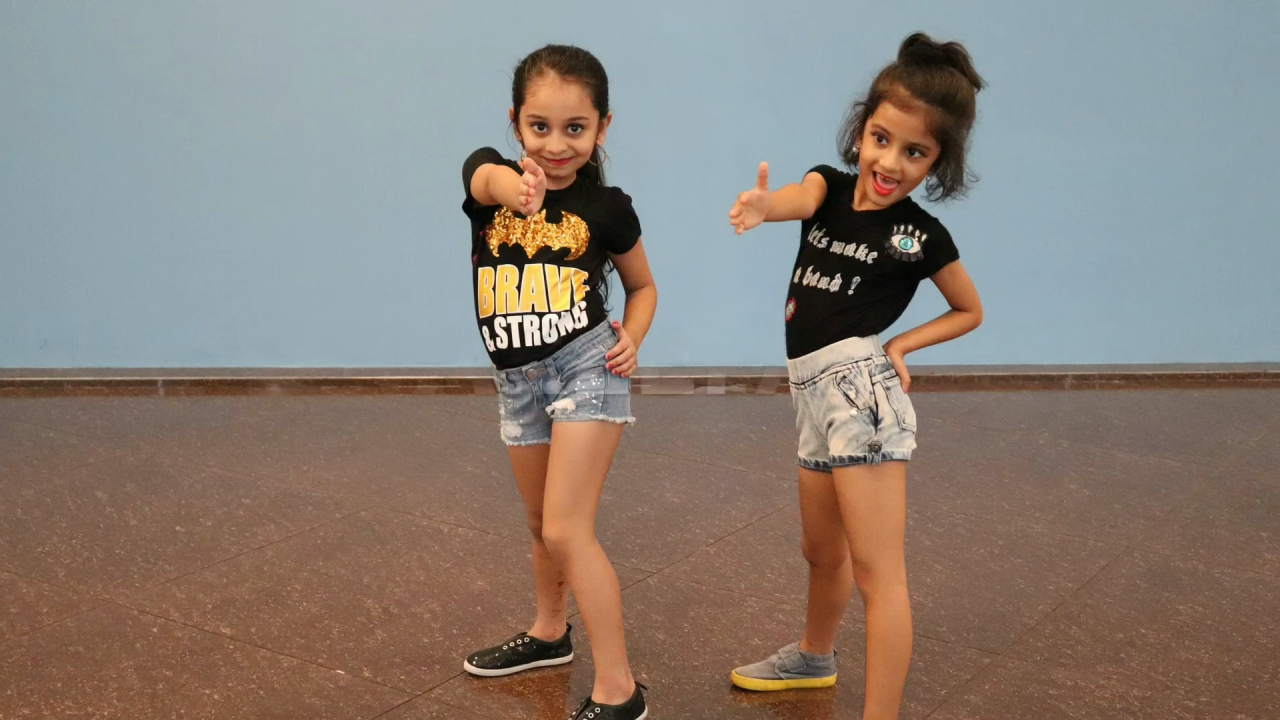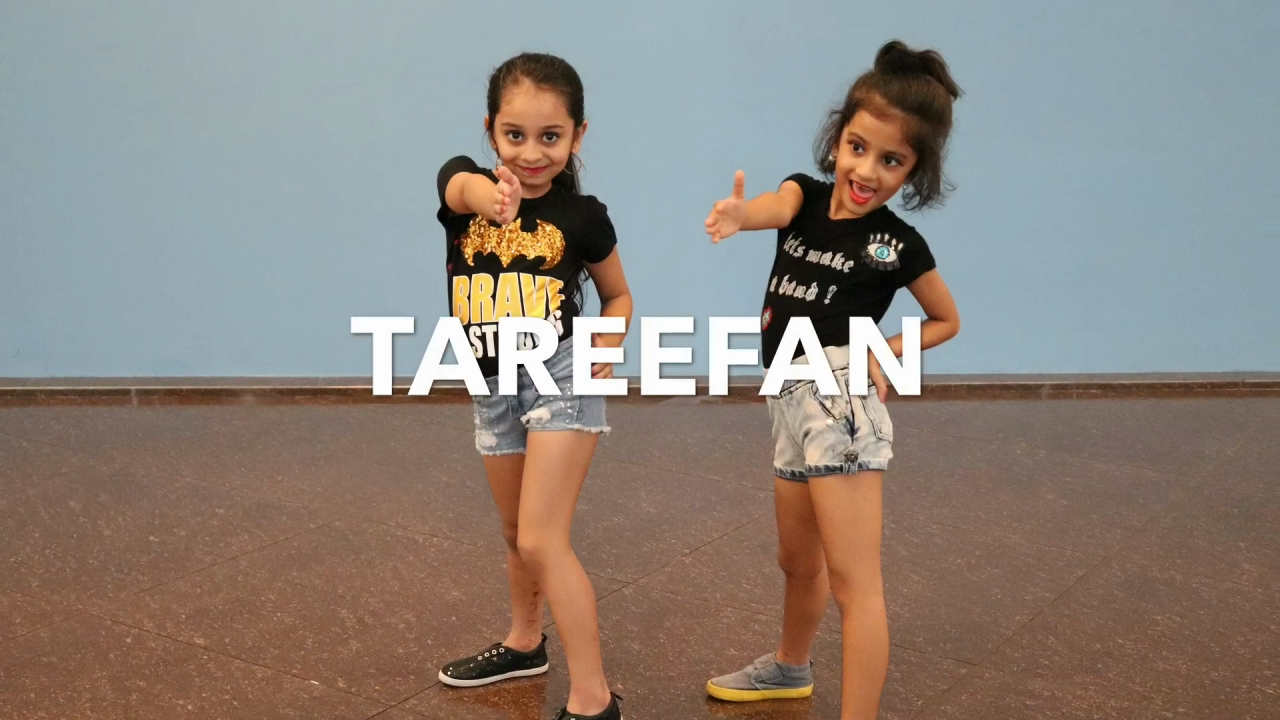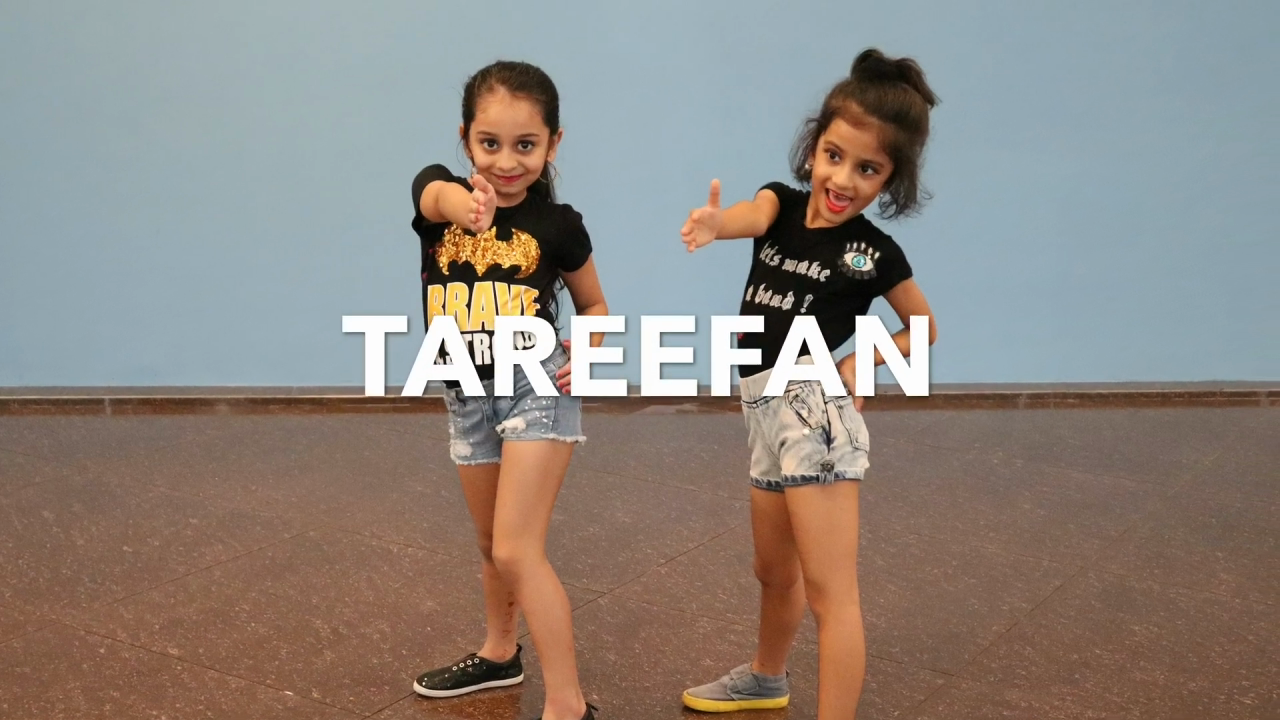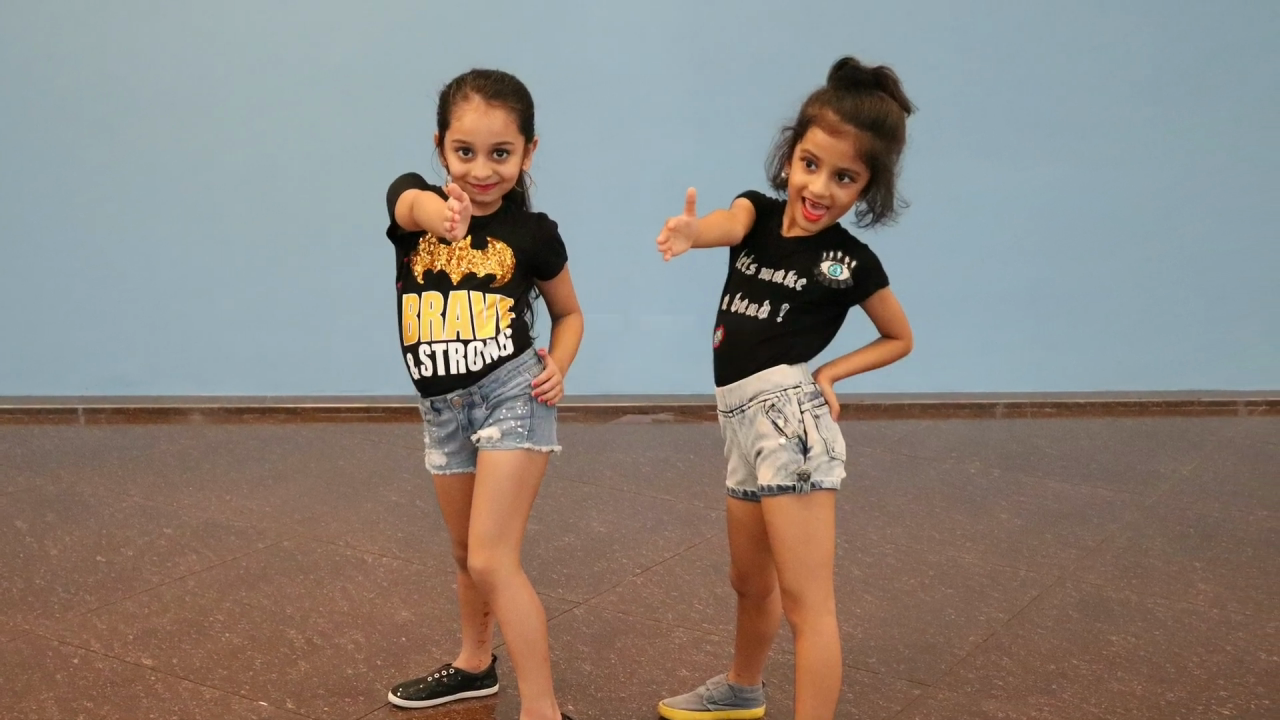
dt=0.7s
person 1, frame 1
left shoulder: (921, 235)
right shoulder: (829, 184)
left elbow: (970, 311)
right elbow: (800, 198)
left wrist: (901, 346)
right wrist: (763, 204)
left hip: (861, 388)
right hip: (815, 390)
left knee: (877, 573)
right knee: (822, 549)
right ankle: (814, 657)
person 1, frame 2
left shoulder: (899, 244)
right shoulder: (806, 193)
left elbow: (946, 321)
right elbow: (776, 206)
left wrist: (879, 354)
right wrist: (739, 213)
left hip: (838, 397)
right hip: (790, 399)
left knee: (853, 582)
right knee: (798, 560)
person 1, frame 3
left shoulder: (875, 254)
right shoulder: (782, 202)
left elbow: (922, 329)
right elbow: (753, 215)
left wrist: (855, 364)
right wrist: (715, 222)
left hip: (813, 405)
right hip: (765, 408)
left knee: (829, 592)
right knee: (774, 569)
person 1, frame 4
left shoulder: (852, 263)
right shoulder: (758, 211)
left elbow: (900, 339)
right elbow: (725, 225)
left wrist: (829, 373)
right wrist: (690, 231)
left hip: (789, 414)
right hip: (743, 418)
left knee: (806, 601)
right knee: (750, 581)
person 2, frame 1
left shoulder: (607, 206)
right shoulder: (490, 171)
left elbow: (642, 285)
right elbow: (489, 180)
left wrist: (631, 339)
right wrist: (517, 187)
left hip: (586, 366)
right hip: (518, 378)
left knee: (567, 530)
right knee: (540, 524)
right ankle: (548, 632)
person 2, frame 2
left shoulder: (583, 214)
right shoulder: (465, 182)
left elbow: (617, 295)
right elbow: (465, 189)
left wrist: (608, 348)
right wrist: (493, 198)
left hip: (560, 375)
right hip: (492, 387)
left knee: (542, 540)
right knee: (516, 533)
right ankle: (524, 642)
person 2, frame 3
left shoulder: (558, 224)
right shoulder: (441, 190)
left elbow: (594, 304)
right elbow: (440, 196)
right wrist: (468, 205)
left hip: (537, 385)
right hip: (467, 397)
left knee: (518, 550)
right knee: (490, 543)
right ankle: (499, 652)
person 2, frame 4
left shoulder: (533, 232)
right shoulder: (413, 197)
left elbow: (569, 314)
right elbow: (414, 208)
left wrist: (558, 365)
right wrist: (441, 215)
left hip: (512, 394)
right hip: (442, 406)
left knee: (492, 559)
right knee: (466, 553)
right ankle: (474, 663)
